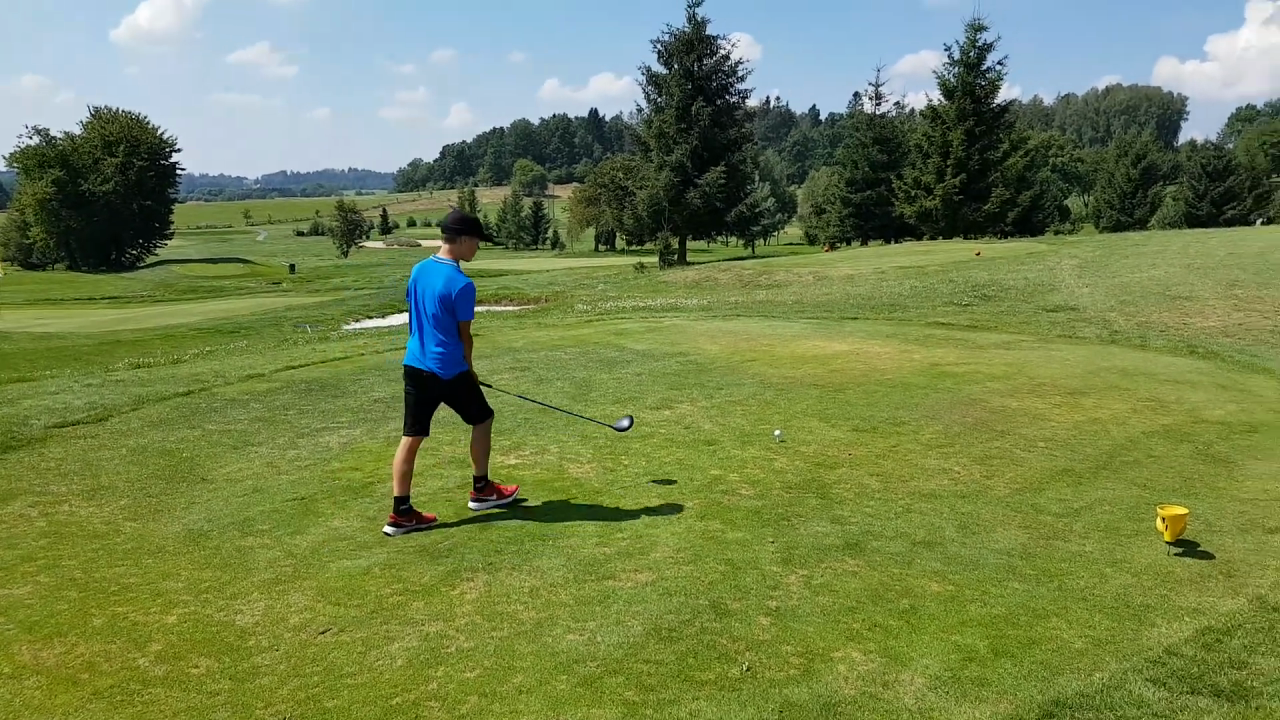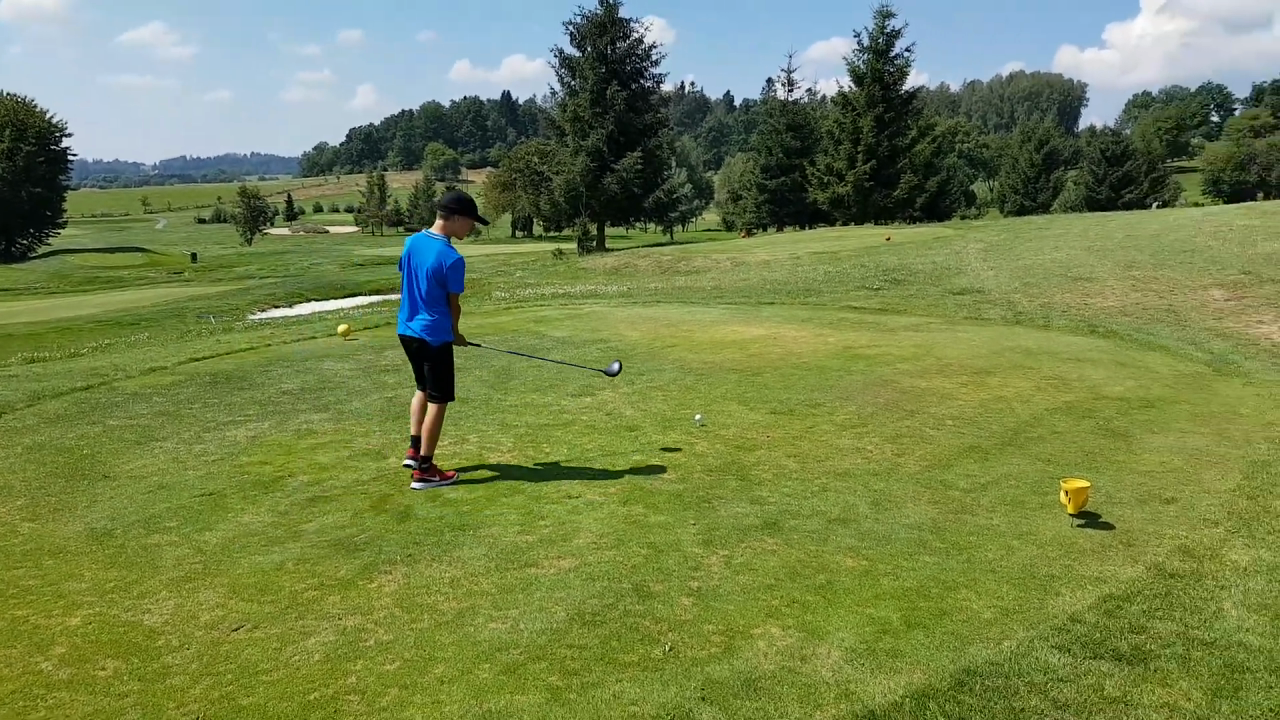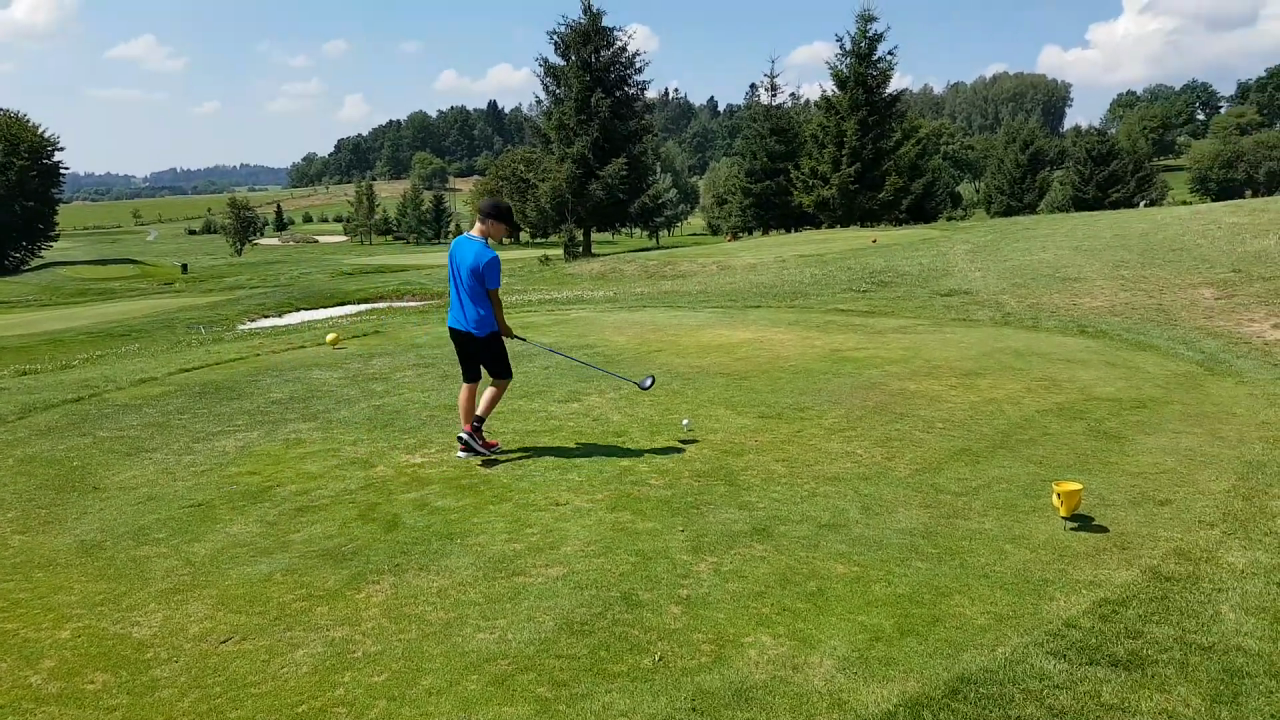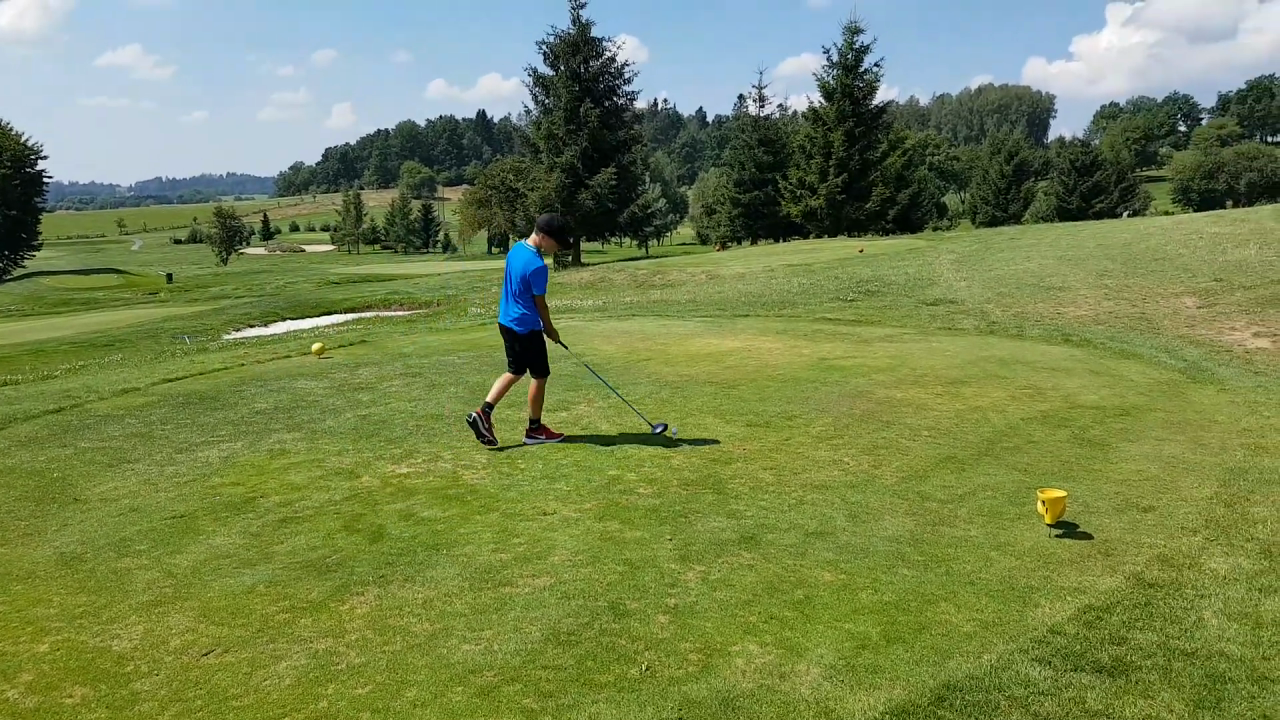
dt=0.5s
person 1, frame 1
left shoulder: (418, 270)
right shoulder: (461, 284)
right elbow: (464, 334)
right wrist: (468, 369)
left hip: (414, 365)
right hip: (447, 369)
left knee: (412, 436)
right knee: (482, 421)
left ankle: (400, 512)
right ankle: (481, 490)
person 1, frame 2
left shoulder: (411, 242)
right shoulder: (452, 258)
right elbow: (453, 304)
right wrist: (455, 333)
left hip: (407, 330)
right hip: (434, 336)
left knee: (424, 389)
right knee: (437, 400)
left ankle: (415, 449)
right ankle: (425, 470)
person 1, frame 3
left shoulder: (456, 244)
right shoulder: (488, 257)
right elbow: (494, 298)
right wrist: (503, 327)
left hip: (456, 325)
right hip: (482, 328)
left knee: (470, 381)
right knee: (502, 378)
left ankle: (470, 440)
right ankle: (472, 429)
person 1, frame 4
left shoulder: (515, 249)
right shoulder: (537, 266)
right elbow: (540, 304)
right wrist: (550, 329)
left hip: (506, 321)
right hip: (526, 327)
left knee: (514, 372)
right knee: (539, 375)
left ankle: (483, 413)
right ankle: (534, 428)
